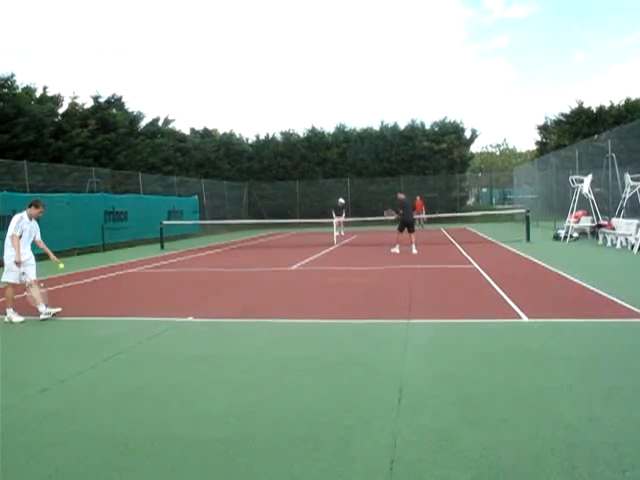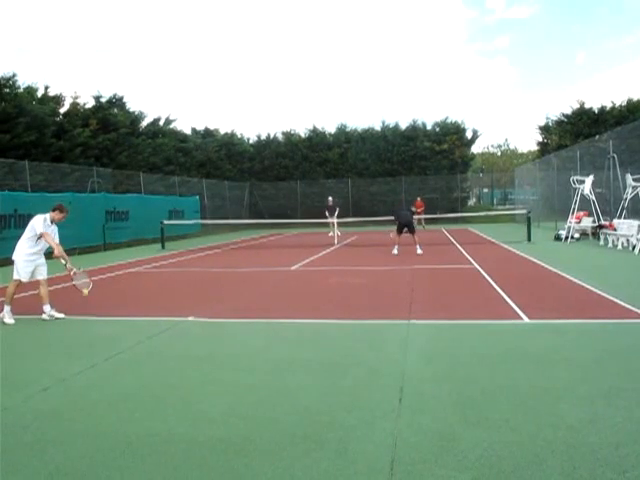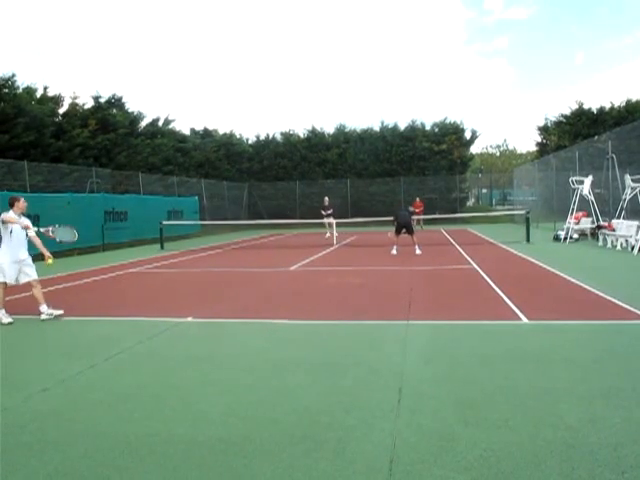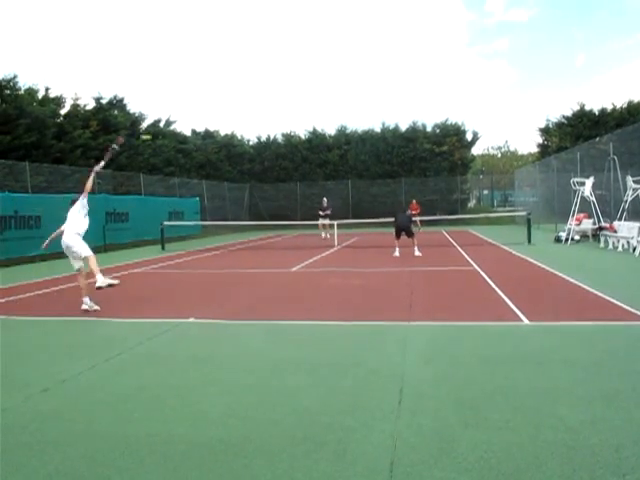
dt=1s
person 1, frame 1
left shoulder: (34, 224)
right shoulder: (18, 218)
left elbow: (38, 241)
right elbow: (14, 237)
left wrist: (50, 254)
right wrist: (18, 255)
left hip: (27, 257)
right hip: (13, 257)
left knee: (33, 282)
right knee: (11, 284)
left ankle: (43, 310)
right ankle: (9, 314)
person 1, frame 2
left shoulder: (54, 228)
right shoulder: (40, 219)
left elbow: (58, 245)
right elbow: (45, 235)
left wrist: (67, 261)
right wrist: (55, 249)
left hip: (38, 257)
right hip: (24, 255)
left knee: (43, 282)
right knee: (16, 282)
left ankle: (47, 311)
person 1, frame 3
left shoulder: (26, 220)
left elbow: (34, 237)
left wrist: (45, 251)
right wrist: (20, 224)
left hip: (24, 258)
left knee: (35, 282)
left ankle: (45, 311)
person 1, frame 4
left shoulder: (73, 215)
right shoulder: (79, 207)
left elbow: (60, 230)
right elbow: (87, 189)
left wrist: (49, 239)
right wrist: (94, 172)
left hip: (68, 241)
right hip: (72, 237)
left knee: (81, 272)
right knee: (90, 256)
left ankle: (86, 302)
right ankle: (100, 280)
